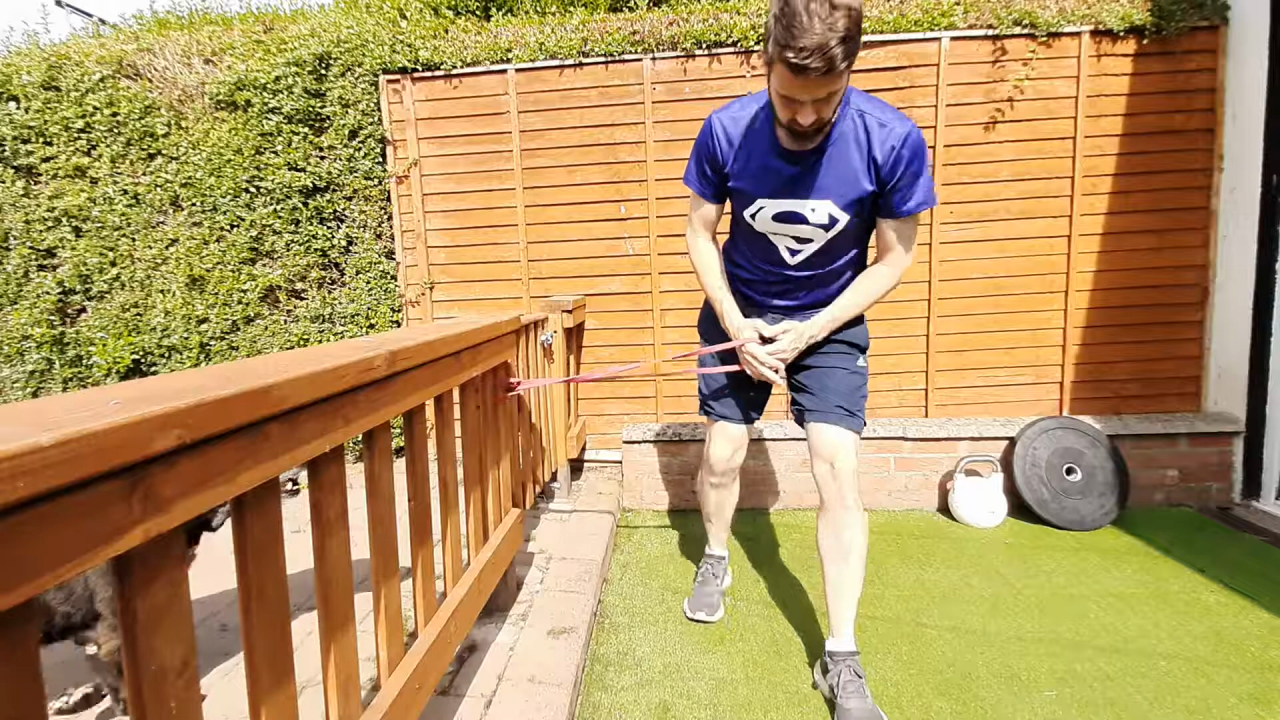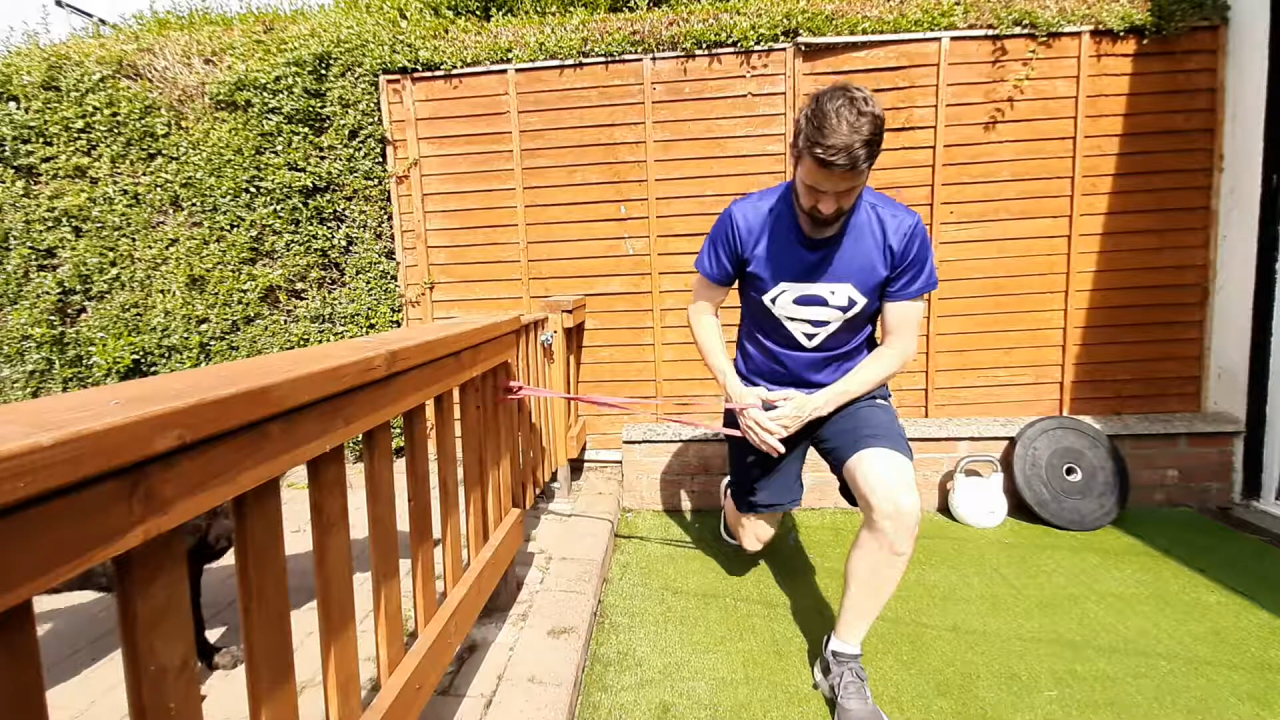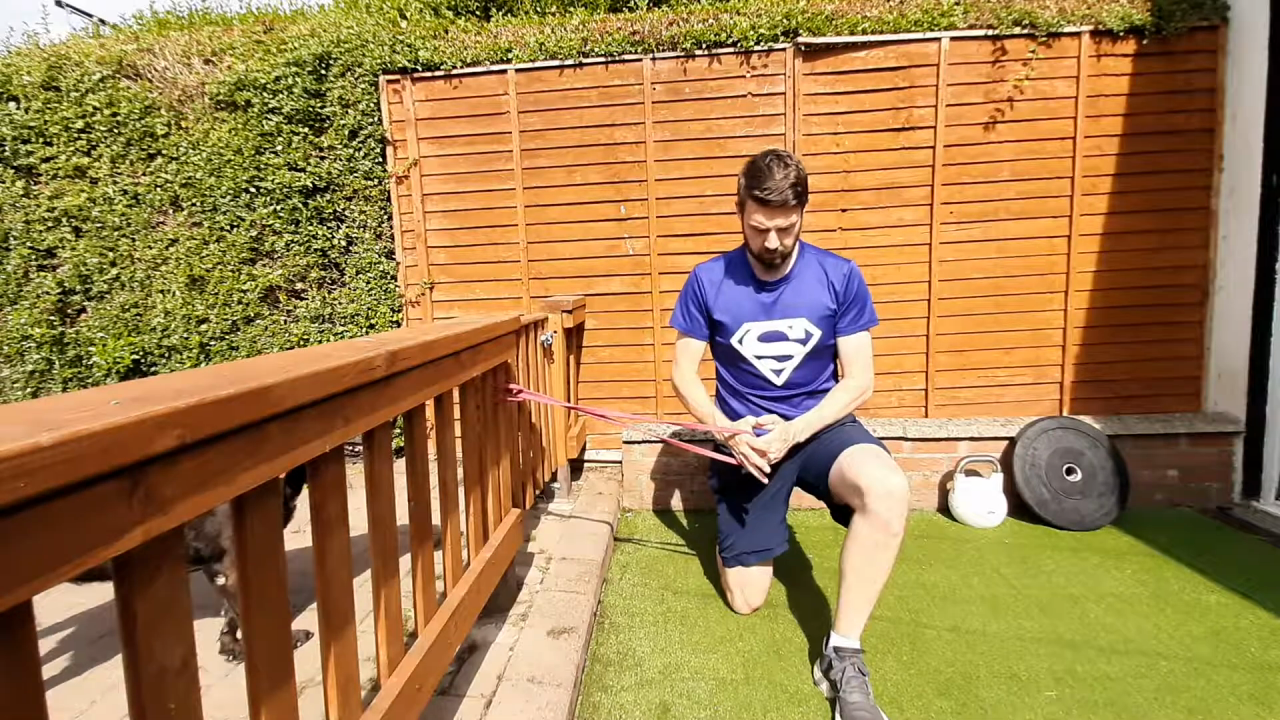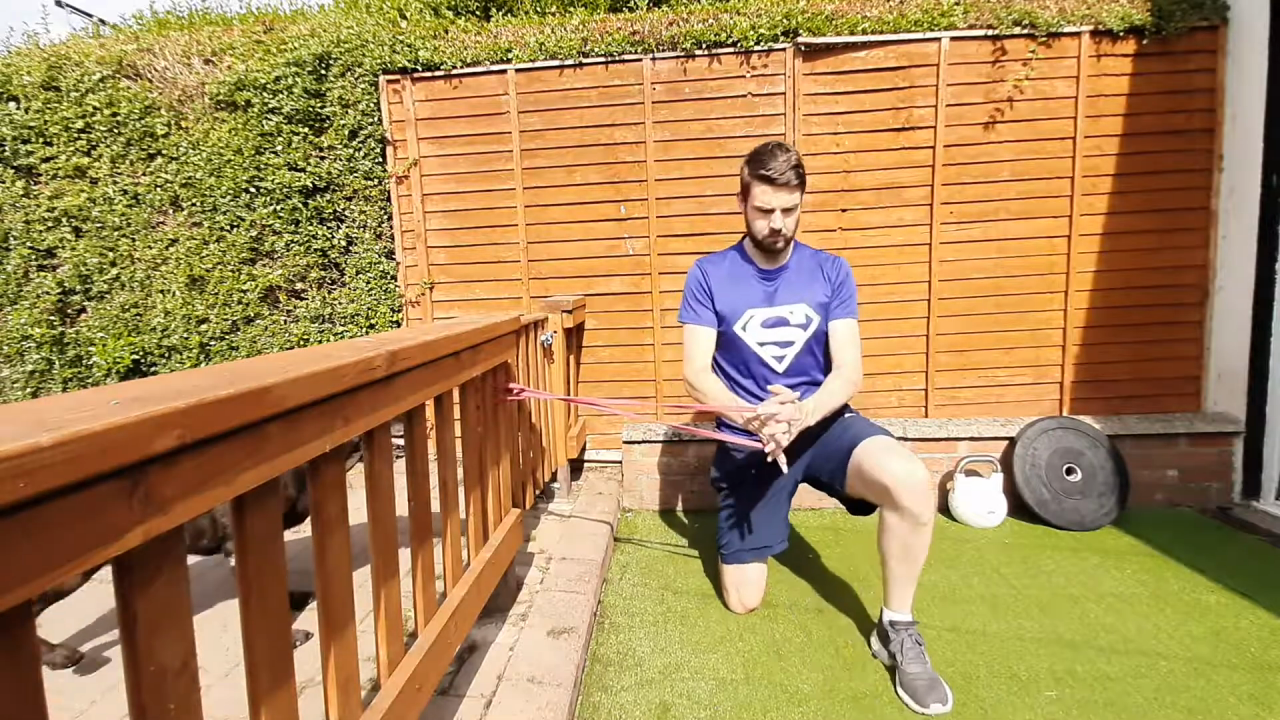
dt=0.5s
person 1, frame 1
left shoulder: (894, 139)
right shoulder: (726, 130)
left elbow: (894, 259)
right elbow: (699, 234)
left wrist: (811, 331)
right wrist: (736, 324)
left hip: (830, 322)
right hip: (741, 315)
left knee: (837, 469)
right knee: (722, 456)
left ankle: (841, 658)
right ankle: (715, 555)
person 1, frame 2
left shoulder: (900, 231)
right shoulder: (745, 221)
left elbow: (899, 344)
right elbow: (701, 311)
left wrist: (815, 407)
right wrist: (738, 395)
left hip: (847, 392)
right hip: (761, 393)
left knee: (899, 506)
right knee: (751, 537)
left ankle: (841, 658)
right ankle: (736, 497)
person 1, frame 3
left shoulder: (840, 277)
right shoulder: (708, 281)
left elbow: (859, 380)
right elbow: (683, 372)
left wrist: (794, 431)
right wrist: (726, 430)
left hip: (819, 426)
right hip: (745, 438)
left knee: (888, 489)
right knee: (746, 598)
left ankle: (842, 655)
right ankle: (735, 532)
person 1, frame 4
left shoulder: (830, 272)
right shoulder: (709, 275)
left elbow: (848, 370)
right elbow: (696, 372)
left wrist: (800, 415)
right wrist: (752, 418)
left hip: (823, 422)
right hip: (746, 439)
left knee: (912, 482)
right knee: (742, 599)
left ankle: (897, 628)
right ankle: (741, 524)
